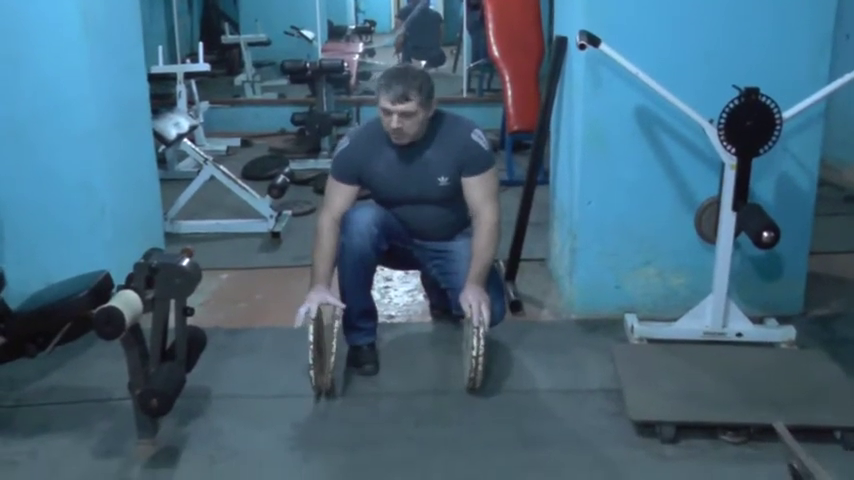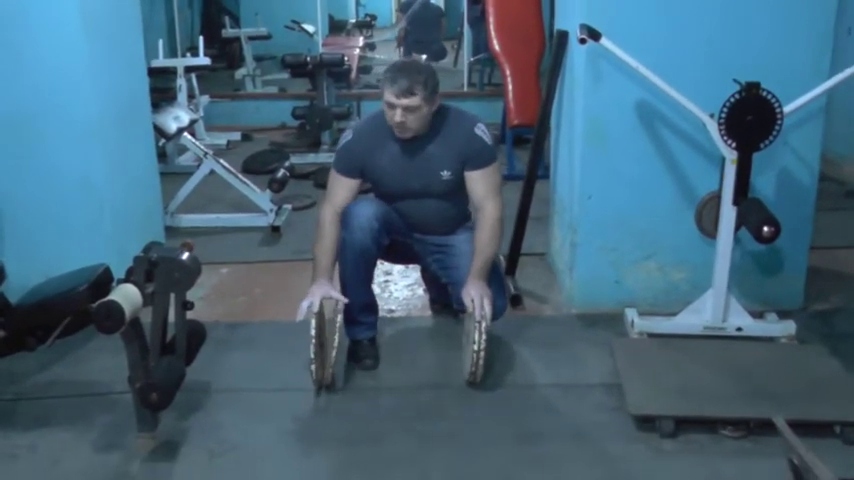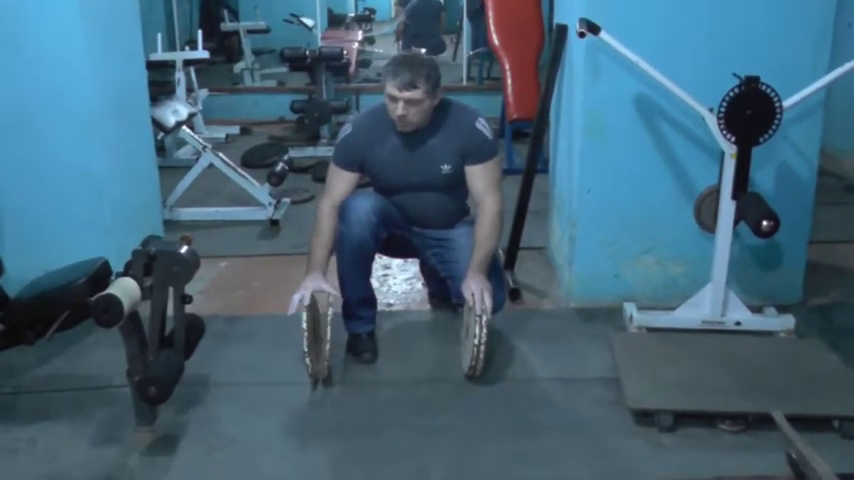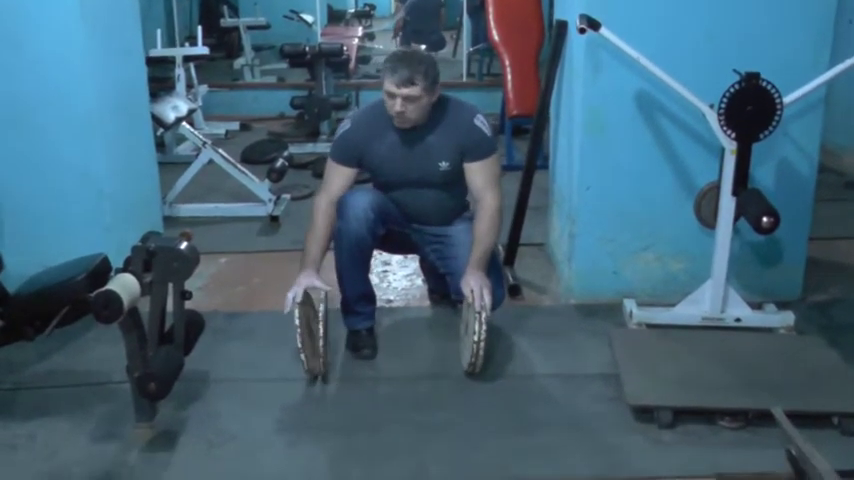
dt=0.2s
person 1, frame 1
left shoulder: (466, 139)
right shoulder: (357, 144)
left elbow: (486, 215)
right elbow: (330, 217)
left wrist: (475, 283)
right wrist: (319, 285)
left hip: (450, 241)
right hip: (394, 238)
left knee: (488, 310)
right knee: (359, 220)
left ankle: (438, 286)
right ankle: (360, 335)
person 1, frame 2
left shoulder: (469, 132)
right shoulder: (360, 138)
left elbow: (488, 209)
right elbow: (332, 210)
left wrist: (477, 278)
right wrist: (321, 279)
left hip: (450, 235)
right hip: (394, 232)
left knee: (489, 305)
right knee: (359, 215)
left ankle: (438, 279)
right ankle: (361, 330)
person 1, frame 3
left shoulder: (469, 127)
right shoulder: (360, 131)
left elbow: (488, 203)
right elbow: (330, 203)
left wrist: (477, 272)
right wrist: (315, 272)
left hip: (449, 230)
right hip: (393, 226)
left knee: (487, 299)
right knee: (357, 209)
left ankle: (436, 273)
right ankle: (360, 324)
person 1, frame 4
left shoulder: (469, 124)
right shoulder: (358, 127)
left elbow: (488, 200)
right elbow: (327, 200)
left wrist: (476, 269)
right wrist: (309, 269)
left hip: (449, 226)
right hip: (392, 222)
left knee: (486, 295)
right knee: (354, 205)
left ankle: (436, 270)
right ankle: (359, 321)
